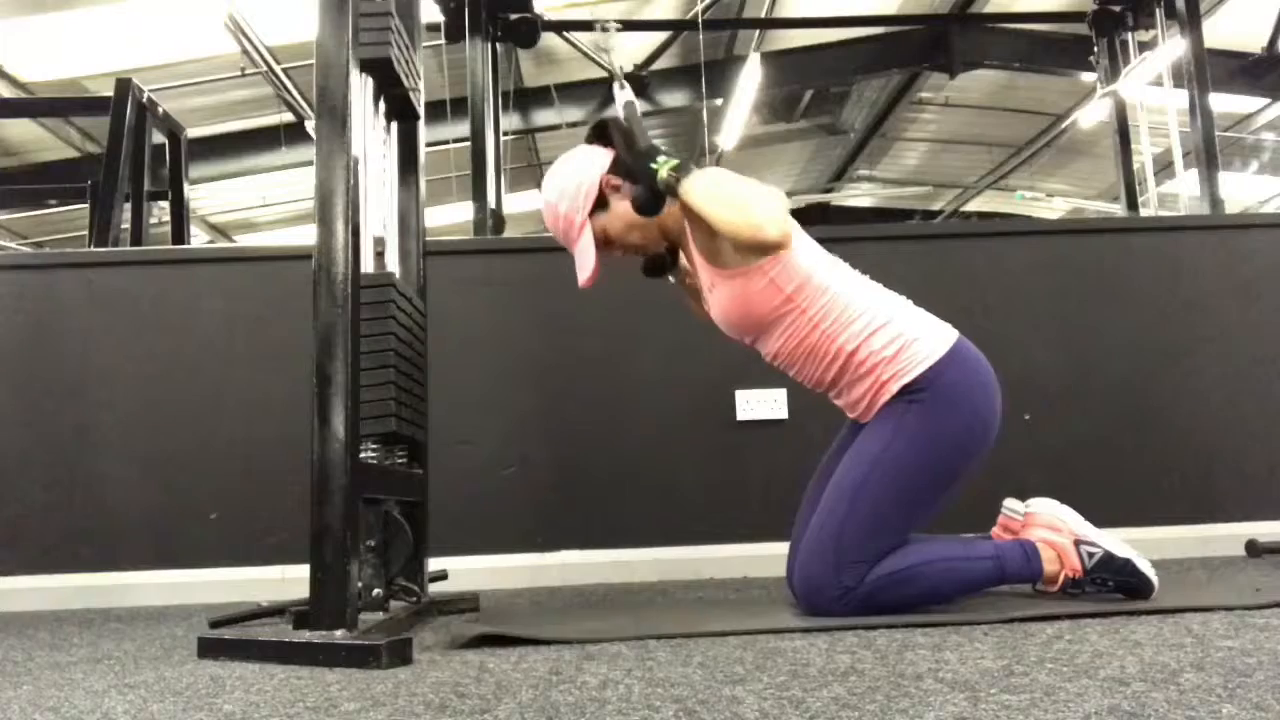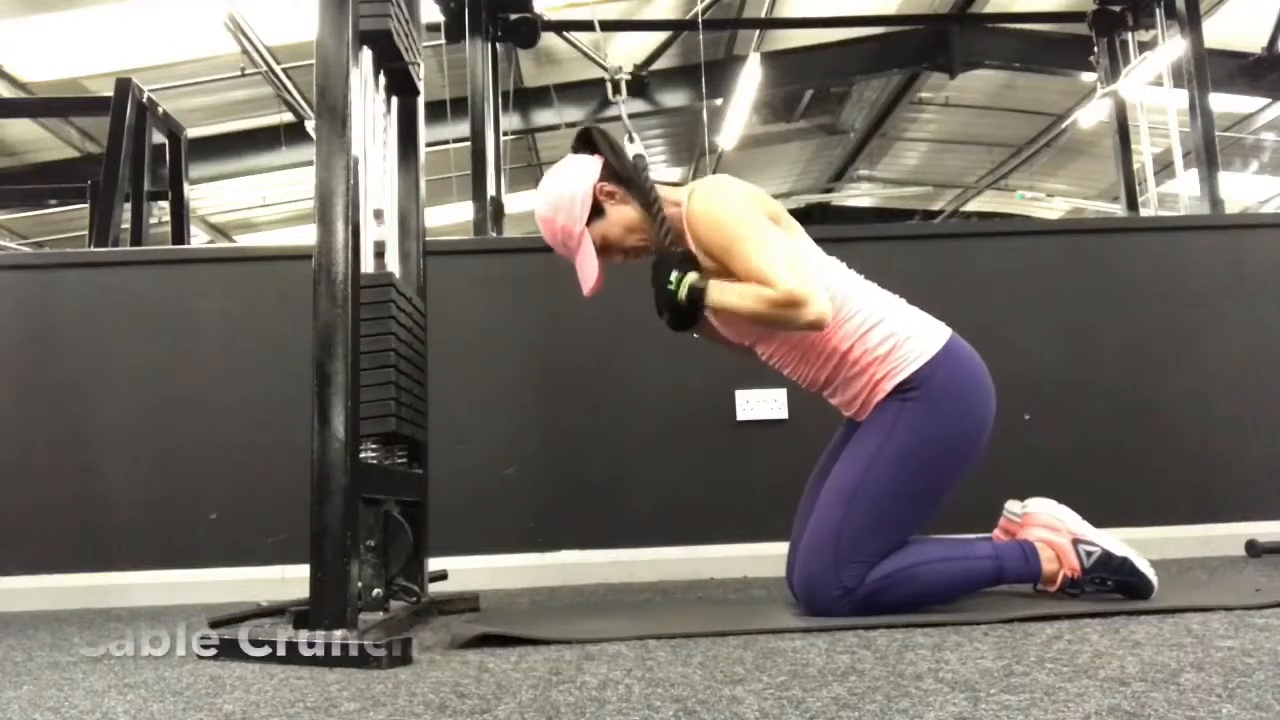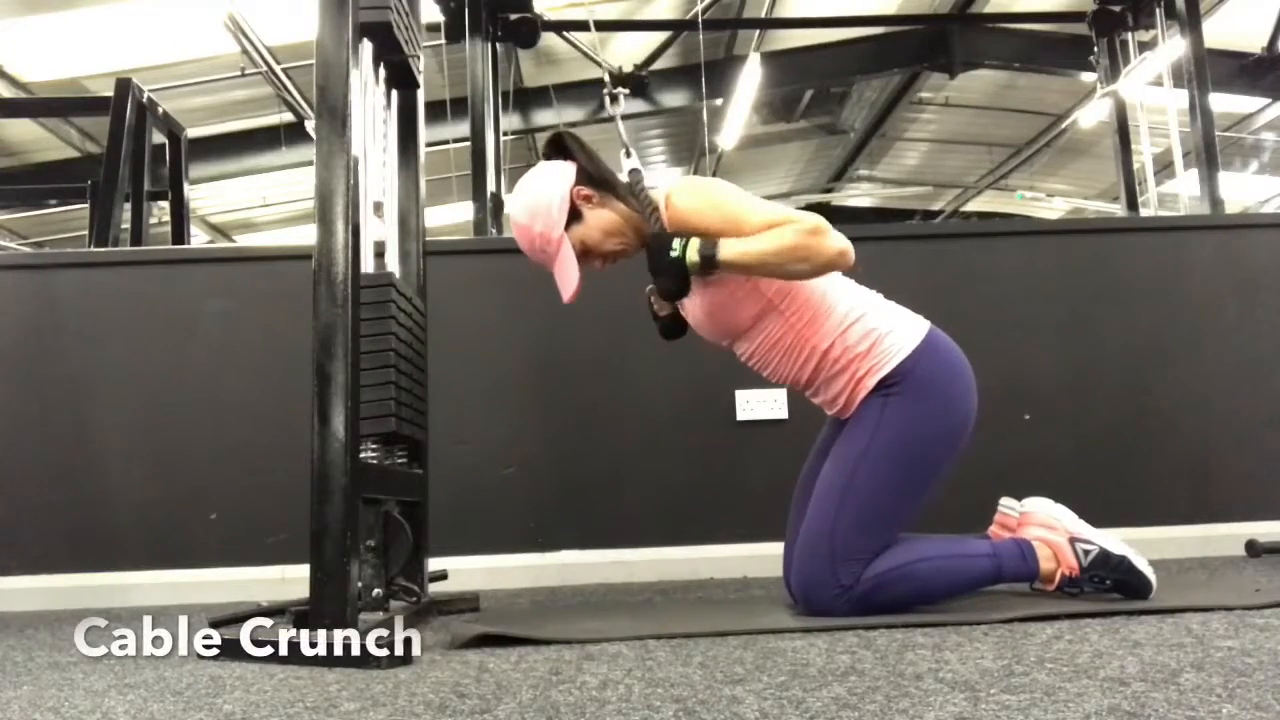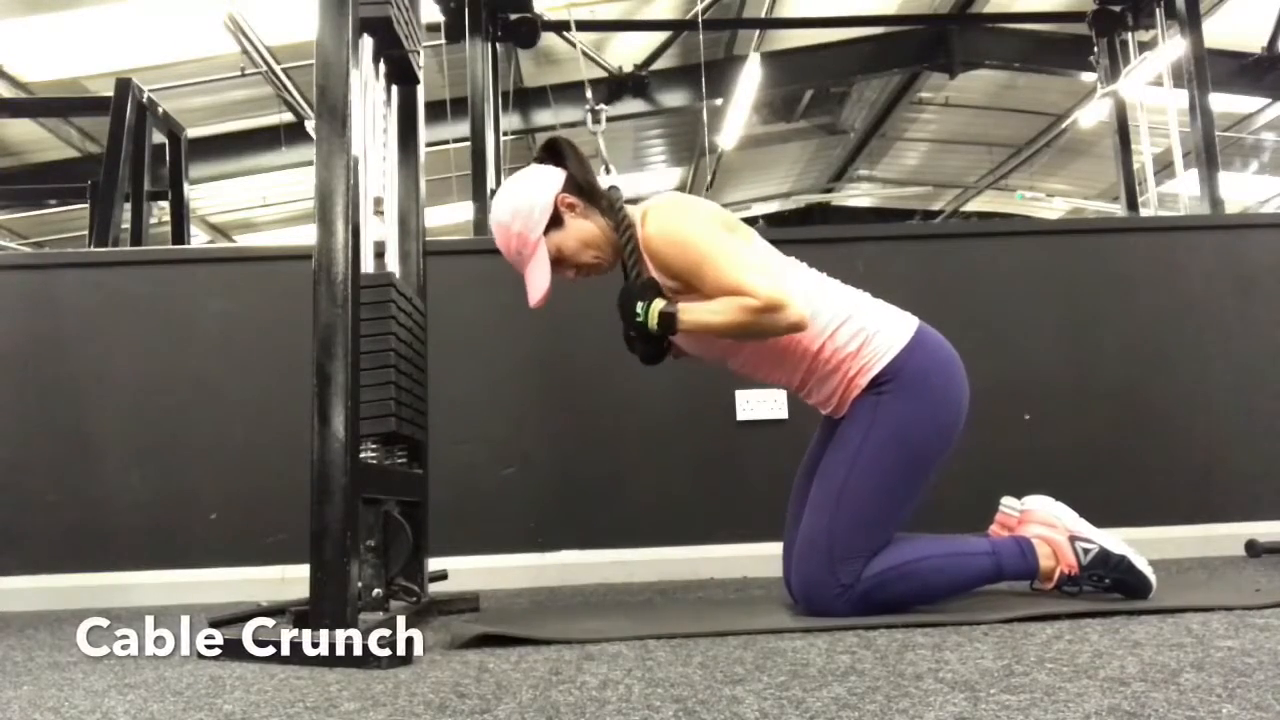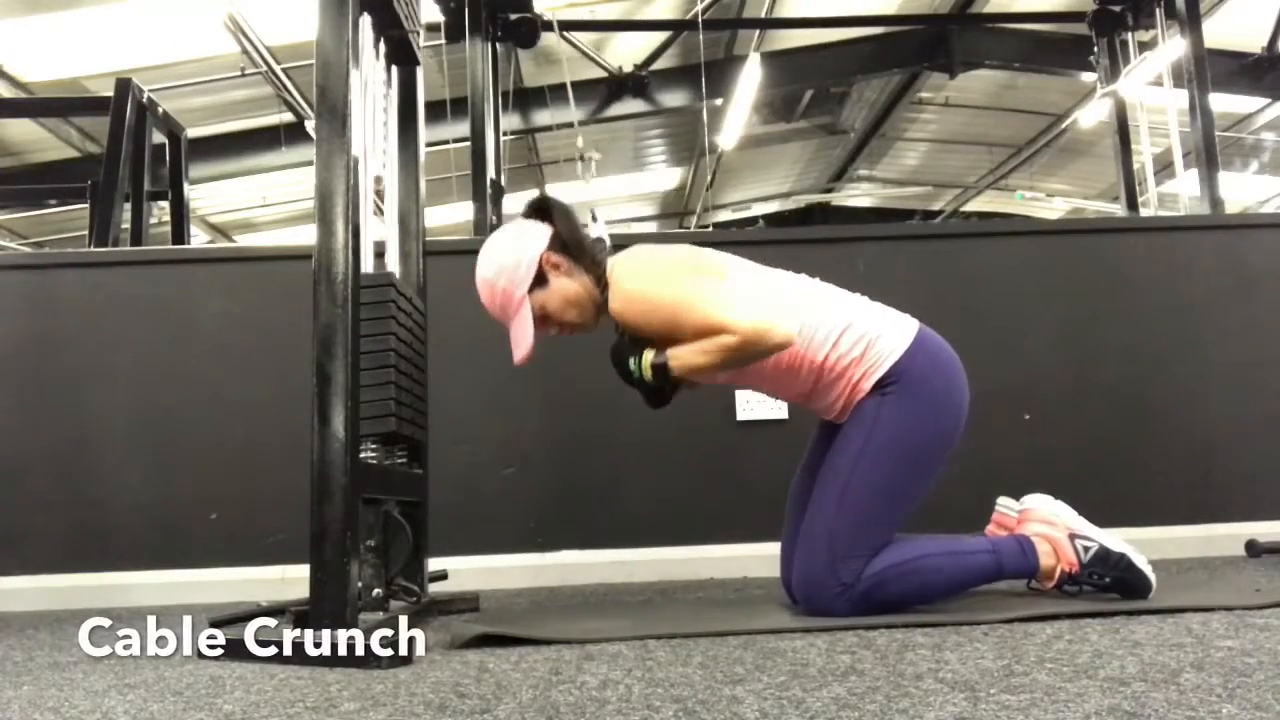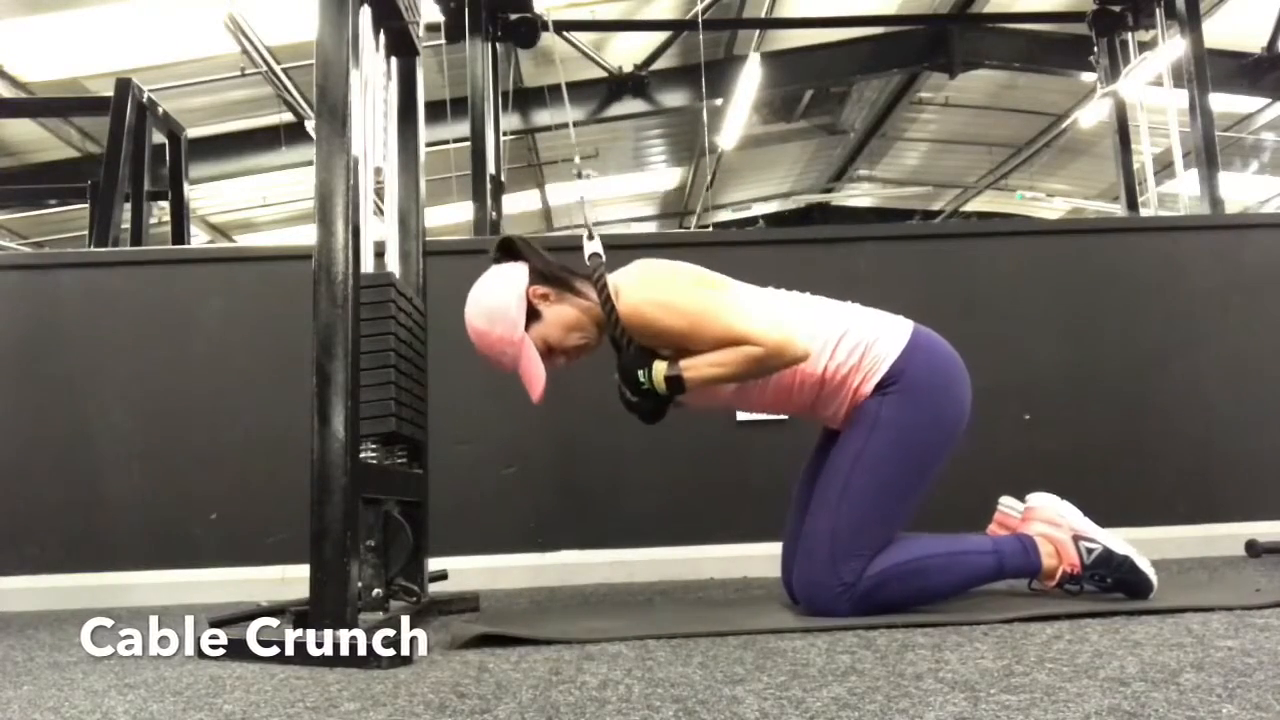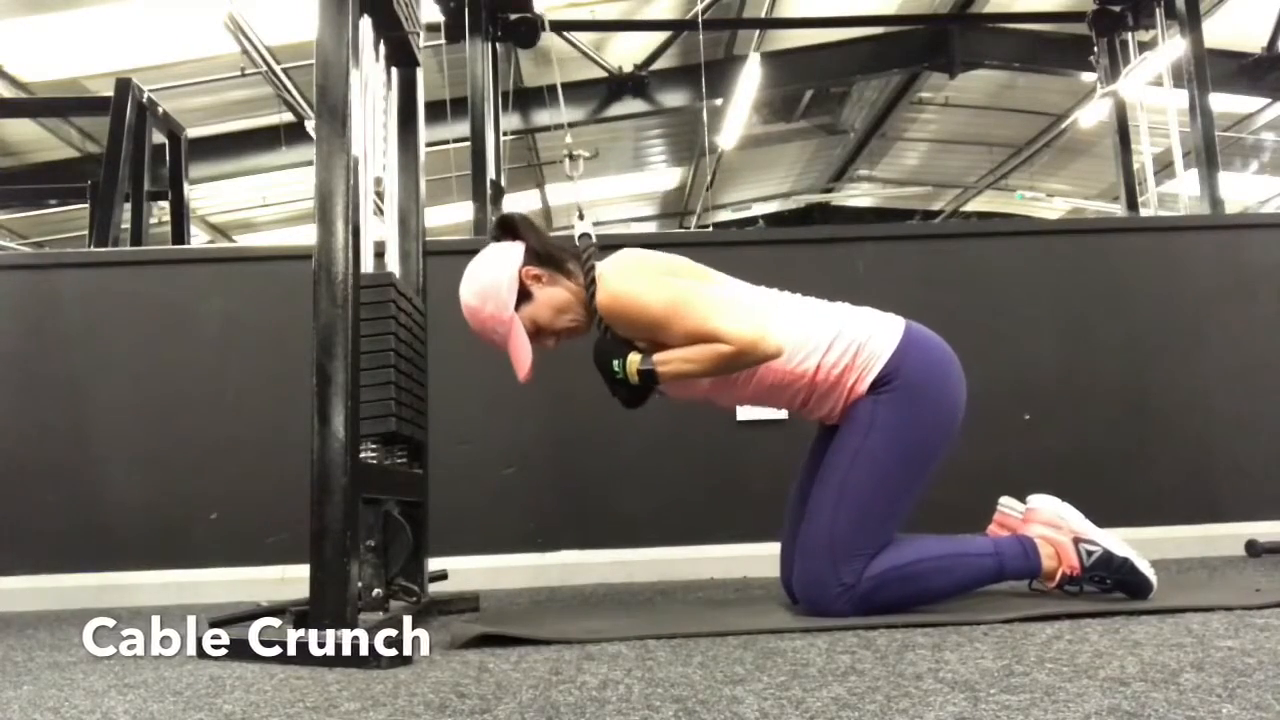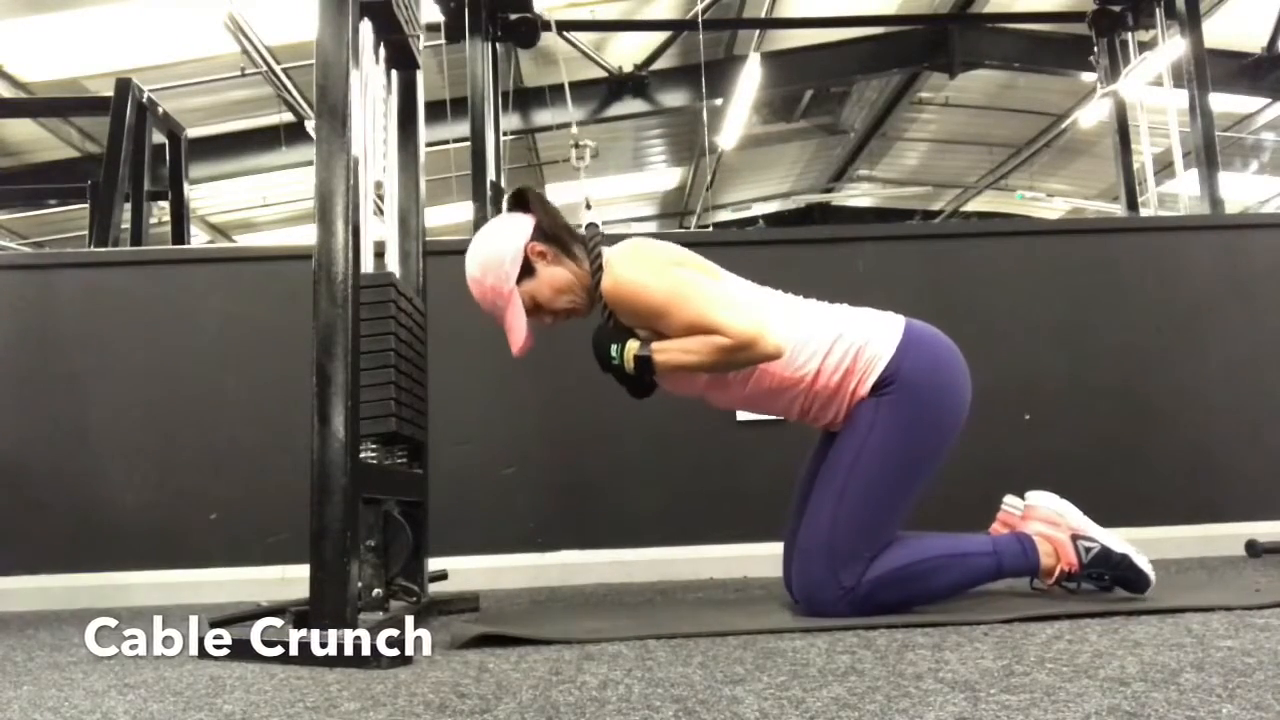
dt=0.5s
person 1, frame 1
left shoulder: (710, 195)
right shoulder: (693, 244)
left elbow: (770, 229)
left wrist: (680, 179)
right wrist: (680, 280)
left hip: (936, 388)
right hip: (904, 393)
left knee: (827, 587)
right knee: (813, 574)
left ankle: (1056, 557)
right ankle: (1015, 535)
person 1, frame 2
left shoulder: (709, 205)
right shoulder: (684, 246)
left elbow: (808, 307)
left wrist: (695, 289)
right wrist: (695, 320)
left hip: (931, 387)
right hip: (897, 394)
left knee: (828, 587)
right knee: (813, 574)
left ankle: (1054, 556)
right ankle: (1018, 533)
person 1, frame 3
left shoulder: (686, 205)
right shoulder: (670, 246)
left elbow: (829, 246)
left wrist: (705, 254)
right wrist: (678, 311)
left hip: (912, 380)
right hip: (876, 391)
left knee: (826, 587)
right knee: (810, 574)
left ankle: (1052, 555)
right ankle: (1012, 532)
person 1, frame 4
left shoulder: (663, 227)
right shoulder: (648, 262)
left elbow: (783, 310)
left wrist: (667, 314)
right wrist: (667, 340)
left hip: (906, 380)
right hip: (873, 386)
left knee: (827, 588)
right knee: (809, 576)
left ankle: (1051, 554)
right ankle: (1017, 529)
person 1, frame 5
left shoulder: (633, 291)
right shoulder: (641, 281)
left elbow: (770, 331)
left wrist: (659, 365)
right wrist: (671, 376)
left hip: (908, 379)
right hip: (874, 386)
left knee: (827, 587)
right knee: (805, 578)
left ankle: (1051, 550)
right ankle: (1014, 528)
person 1, frame 6
left shoulder: (640, 298)
right shoulder: (633, 315)
left elbow: (783, 342)
left wrist: (670, 375)
right wrist: (660, 393)
left hip: (911, 379)
right hip: (879, 389)
left knee: (829, 587)
right knee: (806, 578)
left ankle: (1054, 551)
right ankle: (1015, 531)
person 1, frame 7
left shoulder: (622, 288)
right shoulder: (620, 303)
left elbow: (758, 342)
left wrist: (644, 369)
right wrist: (645, 377)
left hip: (904, 376)
right hip: (871, 387)
left knee: (829, 588)
right knee: (806, 579)
left ankle: (1054, 552)
right ankle: (1011, 531)
person 1, frame 8
left shoulder: (625, 276)
right shoulder: (631, 283)
left elbow: (757, 340)
left wrist: (644, 358)
right wrist: (647, 369)
left hip: (908, 378)
right hip: (883, 382)
left knee: (827, 588)
right knee: (811, 576)
left ankle: (1052, 549)
right ankle: (1014, 529)
